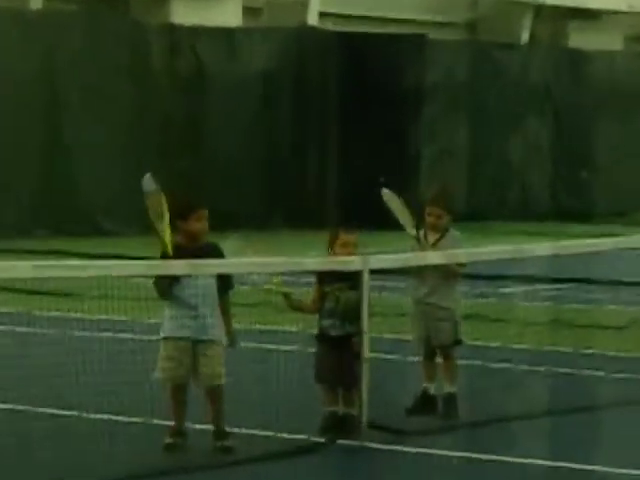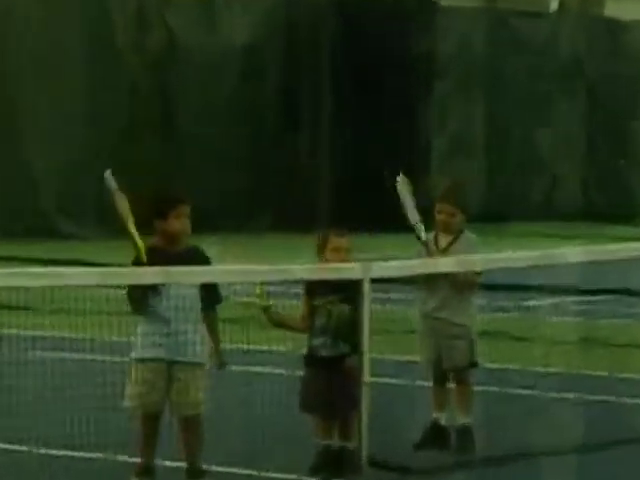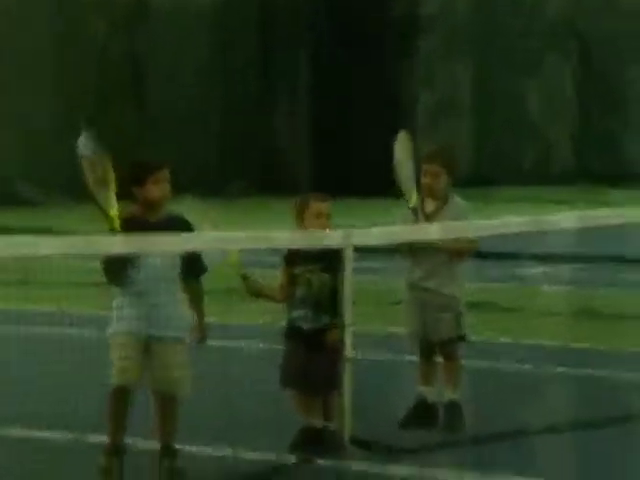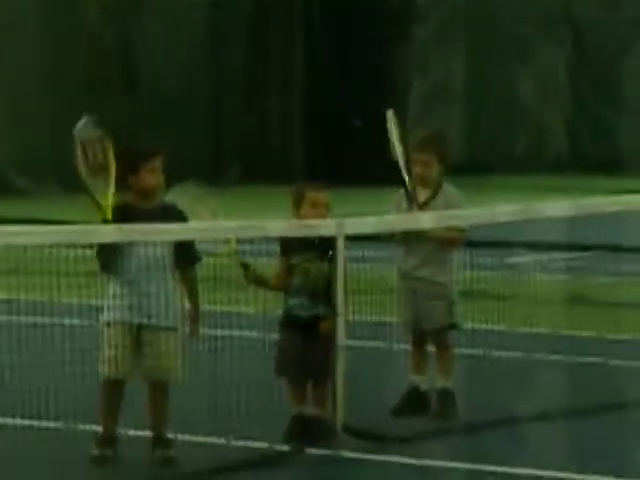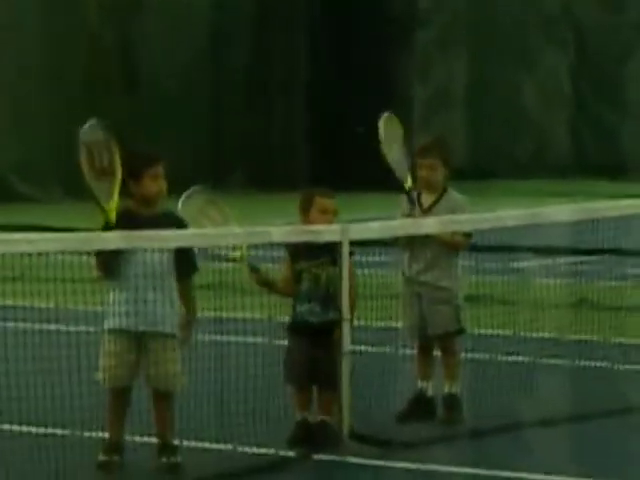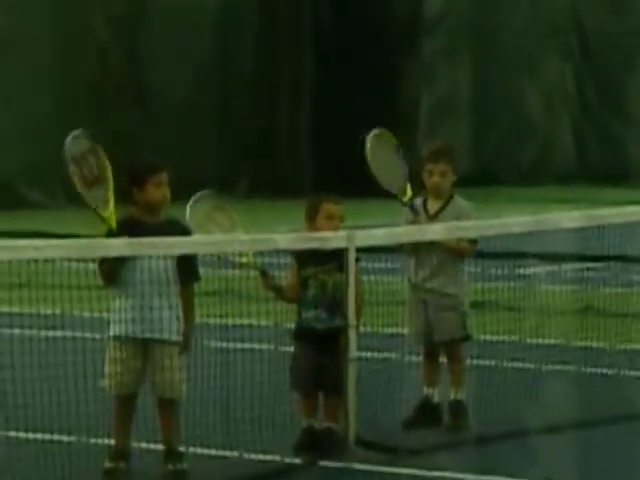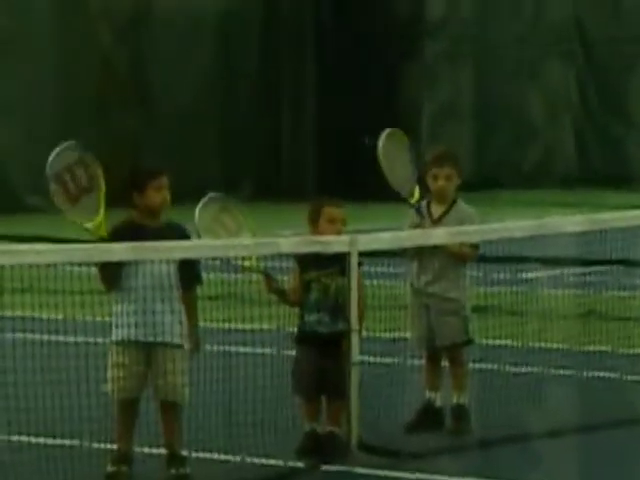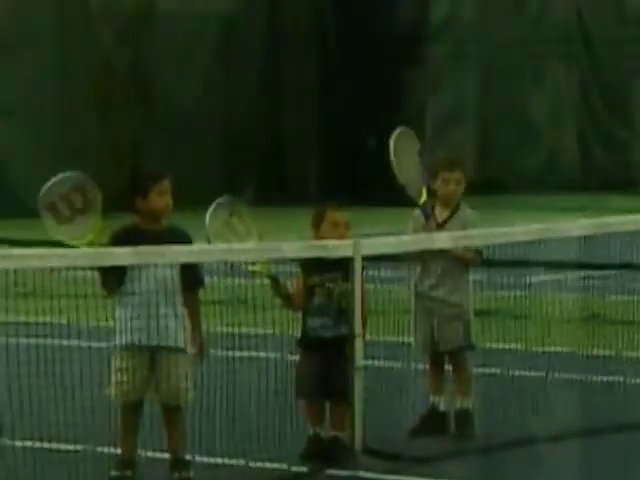
dt=0.2s
person 1, frame 1
left shoulder: (214, 251)
right shoulder: (171, 254)
left elbow: (223, 291)
right elbow: (163, 293)
left wrist: (228, 325)
right wrist: (166, 274)
left hip: (210, 327)
right hip: (178, 326)
left knee: (214, 381)
right knee: (177, 380)
left ankle: (220, 430)
right ankle: (178, 429)
person 1, frame 2
left shoulder: (198, 258)
right shoulder: (147, 258)
left elbow: (209, 305)
right elbow: (137, 306)
left wrist: (216, 345)
right wrist: (141, 285)
left hip: (190, 347)
right hip: (152, 346)
left knee: (190, 411)
right knee: (149, 409)
person 1, frame 3
right shoulder: (124, 227)
left elbow: (192, 277)
right elbow: (113, 277)
left wrist: (200, 318)
right wrist: (118, 255)
left hip: (169, 320)
right hip: (130, 317)
left knee: (167, 389)
right knee: (121, 385)
person 1, frame 4
left shoulder: (174, 216)
right shoulder: (117, 215)
left elbow: (186, 266)
right elbow: (105, 266)
left wrist: (194, 306)
right wrist: (109, 242)
left hip: (162, 310)
right hip: (121, 307)
left knee: (159, 377)
right knee: (114, 376)
person 1, frame 5
left shoulder: (174, 223)
right shoulder: (118, 222)
left elbow: (184, 273)
right elbow: (105, 271)
left wrist: (189, 313)
right wrist: (110, 248)
left hip: (163, 317)
right hip: (123, 316)
left knee: (163, 384)
right knee: (118, 383)
person 1, frame 6
left shoulder: (178, 230)
right shoulder: (121, 229)
left elbow: (187, 282)
right elbow: (108, 278)
left wrist: (188, 324)
right wrist: (114, 256)
left hip: (167, 324)
right hip: (127, 323)
left knee: (169, 392)
right knee: (124, 390)
person 1, frame 7
left shoulder: (178, 234)
right shoulder: (121, 233)
left elbow: (188, 285)
right elbow: (109, 283)
left wrist: (193, 325)
right wrist: (108, 262)
left hip: (169, 328)
right hip: (129, 327)
left knee: (171, 395)
right knee: (126, 395)
person 1, frame 8
left shoulder: (180, 238)
right shoulder: (123, 238)
left elbow: (190, 289)
right elbow: (111, 287)
left wrist: (197, 329)
right wrist: (104, 269)
left hip: (171, 333)
right hip: (132, 333)
left knee: (174, 399)
right knee: (130, 399)
person 2, frame 1
left shoulder: (455, 239)
right shoulder: (419, 237)
left elbow: (457, 271)
left hip: (444, 303)
right hip: (422, 302)
left knee: (447, 351)
right knee: (427, 351)
left ankle: (450, 395)
right ankle: (428, 394)
person 2, frame 2
left shoulder: (470, 242)
right shoulder: (427, 241)
left elbow: (474, 280)
right elbow: (419, 277)
left hip: (457, 319)
right hip: (431, 316)
left knee: (461, 375)
right knee: (437, 374)
left ankle: (464, 427)
right ankle: (438, 425)
person 2, frame 3
left shoulder: (458, 208)
right shoulder: (413, 207)
left elbow: (468, 246)
right elbow: (405, 246)
left wrist: (437, 241)
left hip: (445, 289)
right hip: (417, 286)
left knee: (448, 348)
right knee: (424, 347)
left ankle: (452, 403)
right ankle: (425, 402)
person 2, frame 4
left shoulder: (451, 197)
right shoulder: (404, 196)
left elbow: (458, 236)
right elbow: (397, 236)
left wrist: (430, 230)
left hip: (437, 277)
right hip: (409, 275)
left knee: (440, 336)
right knee: (416, 336)
person 2, frame 5
left shoulder: (456, 202)
right shoulder: (408, 201)
left elbow: (463, 241)
right elbow: (403, 242)
left wrist: (434, 232)
left hip: (442, 283)
right hip: (414, 281)
left knee: (446, 342)
right knee: (422, 341)
person 2, frame 6
left shoulder: (462, 209)
right shoulder: (415, 207)
left elbow: (468, 248)
right elbow: (409, 249)
left wrist: (439, 237)
left hip: (448, 290)
right hip: (420, 287)
left knee: (452, 348)
right knee: (428, 348)
person 2, frame 7
left shoulder: (465, 213)
right shoulder: (418, 212)
left elbow: (471, 253)
right elbow: (411, 252)
left wrist: (441, 240)
left hip: (450, 294)
right hip: (422, 291)
left knee: (454, 352)
right knee: (430, 352)
person 2, frame 8
left shoulder: (468, 217)
right shoulder: (420, 216)
left elbow: (473, 258)
left hip: (454, 298)
right hip: (425, 295)
left knee: (457, 356)
right knee: (433, 357)
person 3, frame 1
left shoulder: (358, 276)
right shoulder: (324, 275)
right elbow: (315, 306)
left wrist: (360, 334)
right wrist: (292, 301)
left hip: (349, 339)
right hip: (327, 338)
left knee: (350, 382)
right knee: (327, 381)
left ankle: (349, 417)
right ankle: (333, 415)
person 3, frame 2
left shoulder: (354, 286)
right shoulder: (313, 286)
left elbow: (362, 324)
right elbow: (305, 324)
left wrist: (357, 353)
right wrist: (275, 317)
left hip: (344, 361)
right hip: (317, 360)
left knee: (346, 411)
right knee: (318, 409)
left ankle: (346, 450)
right ankle: (327, 449)
person 3, frame 3
left shoulder: (334, 255)
right shoulder: (293, 255)
left elbow: (344, 295)
right elbow: (284, 294)
left wrist: (338, 326)
right wrist: (256, 287)
left hip: (326, 334)
right hip: (298, 333)
left knee: (326, 386)
right knee: (299, 385)
left ankle: (327, 429)
right ankle: (309, 427)
person 3, frame 4
left shoulder: (331, 245)
right shoulder: (289, 244)
right elbow: (281, 282)
left wrist: (332, 316)
right wrist: (258, 278)
left hip: (320, 323)
right hip: (293, 322)
left knee: (320, 375)
right knee: (293, 374)
left ankle: (319, 417)
right ankle: (300, 416)
person 3, frame 5
left shoulder: (339, 250)
right shoulder: (296, 250)
left elbow: (349, 291)
right elbow: (288, 288)
left wrist: (344, 322)
right wrist: (267, 282)
left hip: (330, 329)
right hip: (301, 328)
left knee: (328, 382)
right knee: (299, 379)
left ankle: (325, 423)
right ankle: (303, 422)
person 3, frame 6
left shoulder: (346, 256)
right shoulder: (302, 256)
left elbow: (355, 297)
right elbow: (293, 294)
left wrist: (351, 328)
right wrist: (275, 287)
left hip: (336, 335)
right hip: (307, 334)
left knee: (334, 388)
right knee: (305, 386)
left ankle: (331, 430)
right ankle: (309, 429)
person 3, frame 7
left shoulder: (348, 260)
right shoulder: (304, 260)
left elbow: (358, 301)
right elbow: (295, 298)
left wrist: (354, 331)
right wrist: (278, 290)
left hip: (338, 339)
right hip: (309, 338)
left knee: (337, 392)
right knee: (308, 390)
left ankle: (333, 434)
right ankle: (312, 433)
person 3, frame 8
left shoulder: (351, 264)
right shoulder: (308, 264)
right elbow: (299, 302)
left wrist: (357, 335)
right wrist: (283, 293)
left hip: (342, 343)
right hip: (312, 342)
left knee: (340, 396)
right knee: (312, 394)
left ankle: (337, 438)
right ankle: (316, 436)
